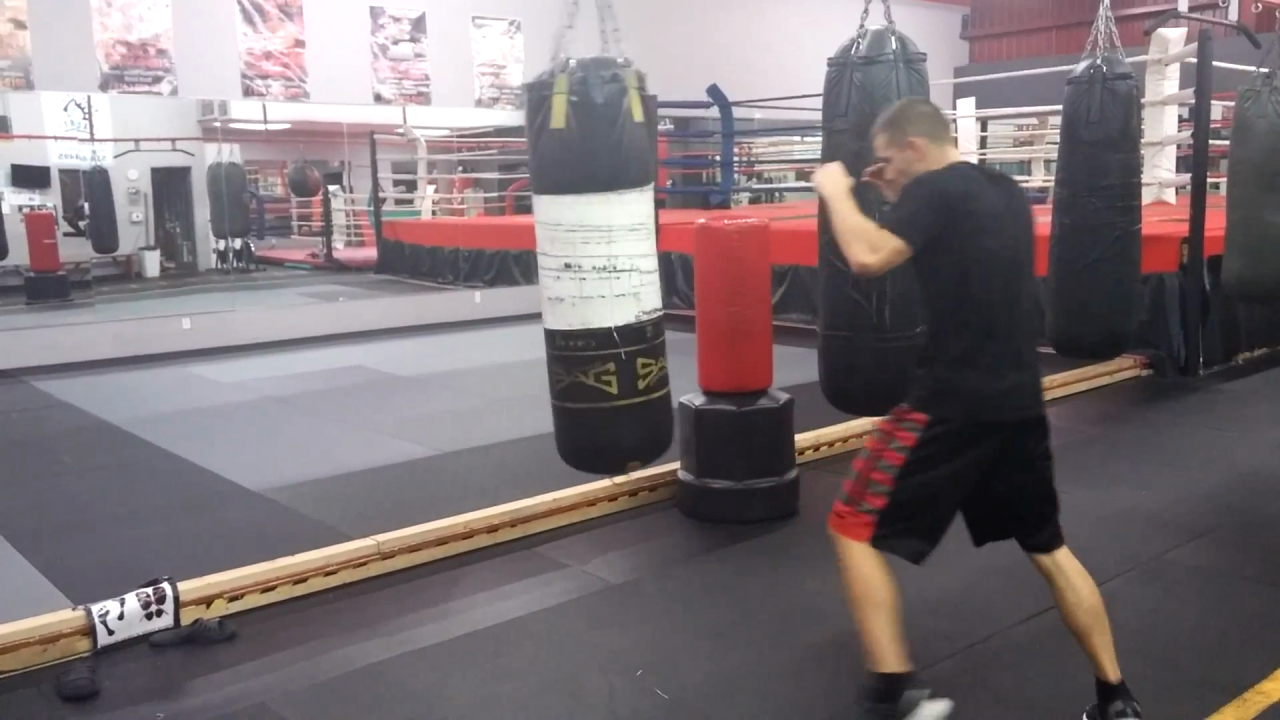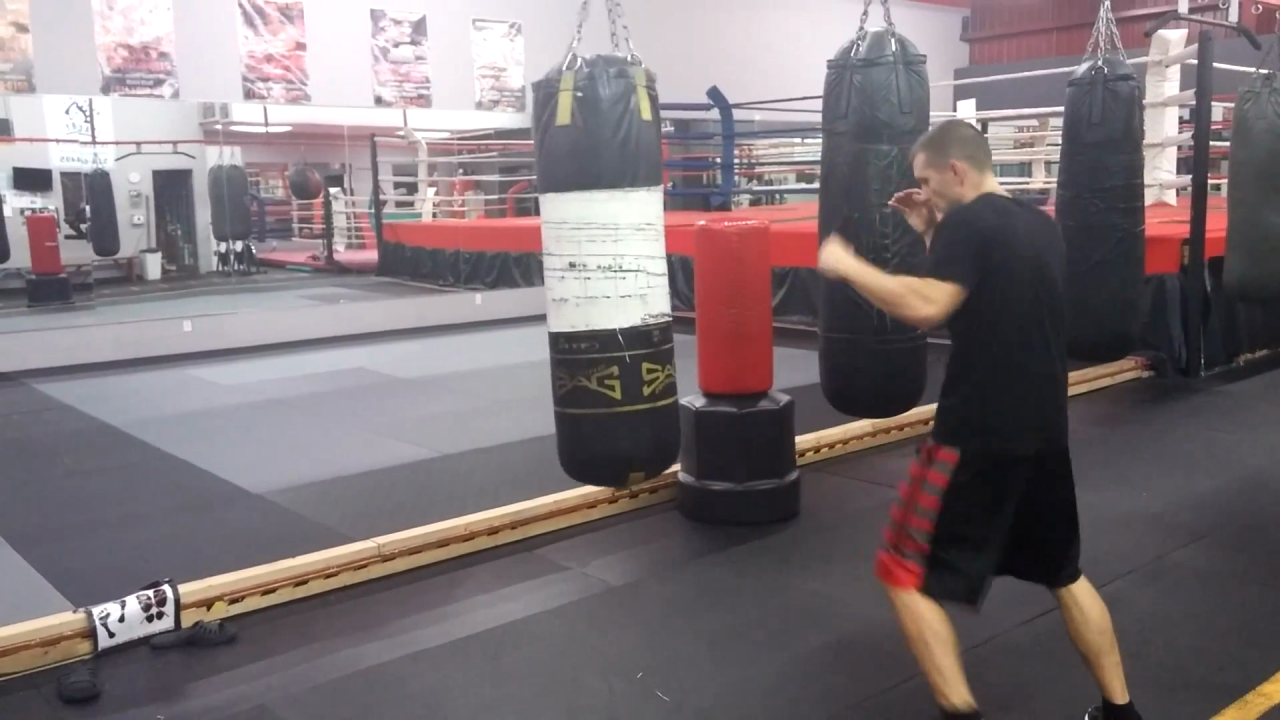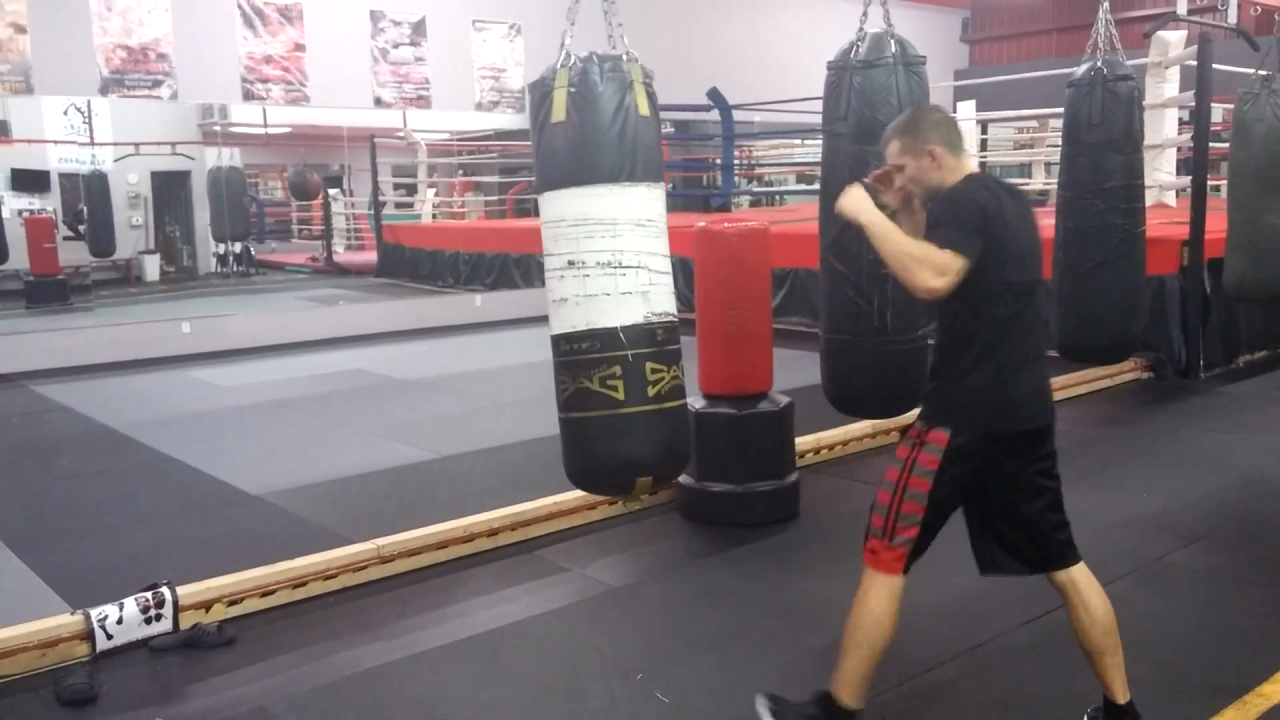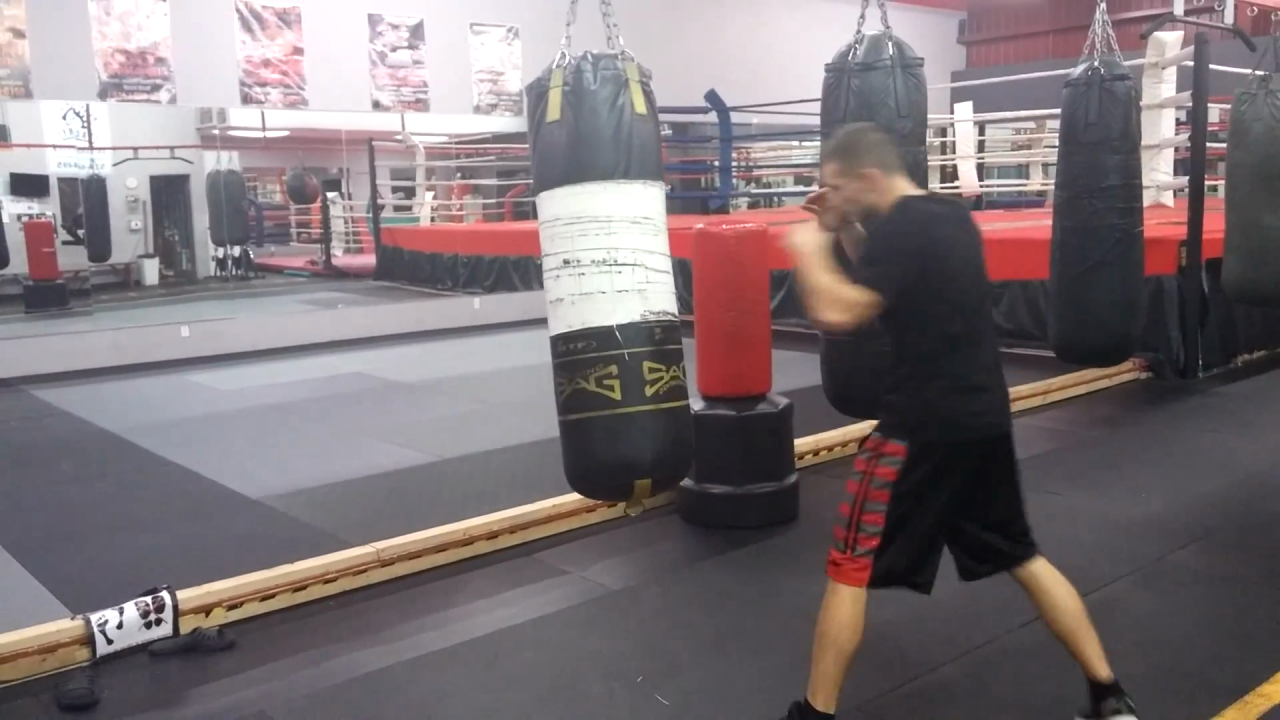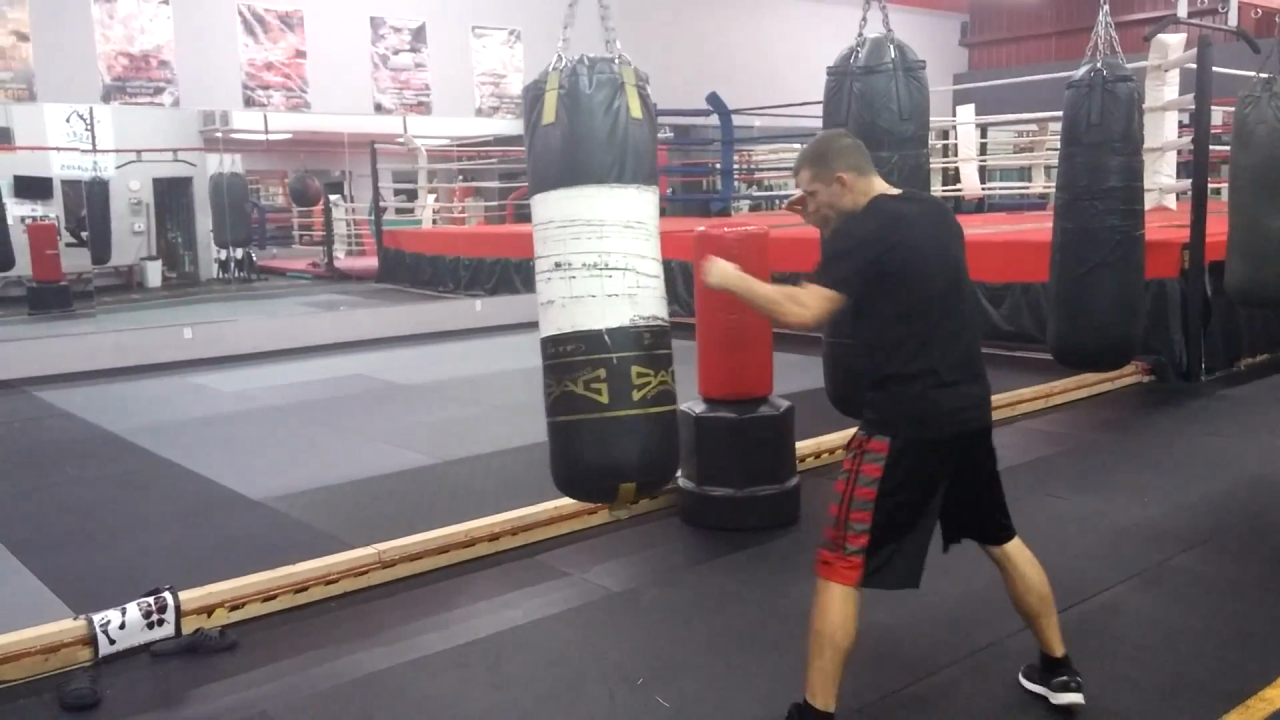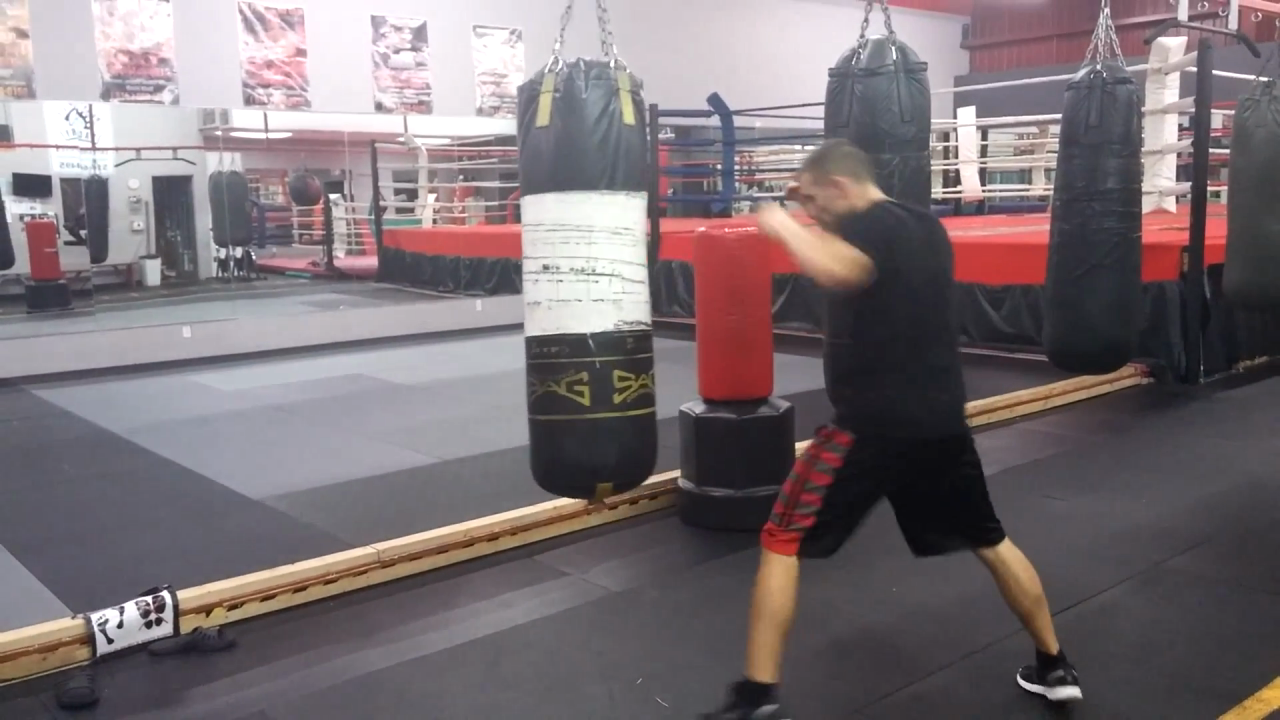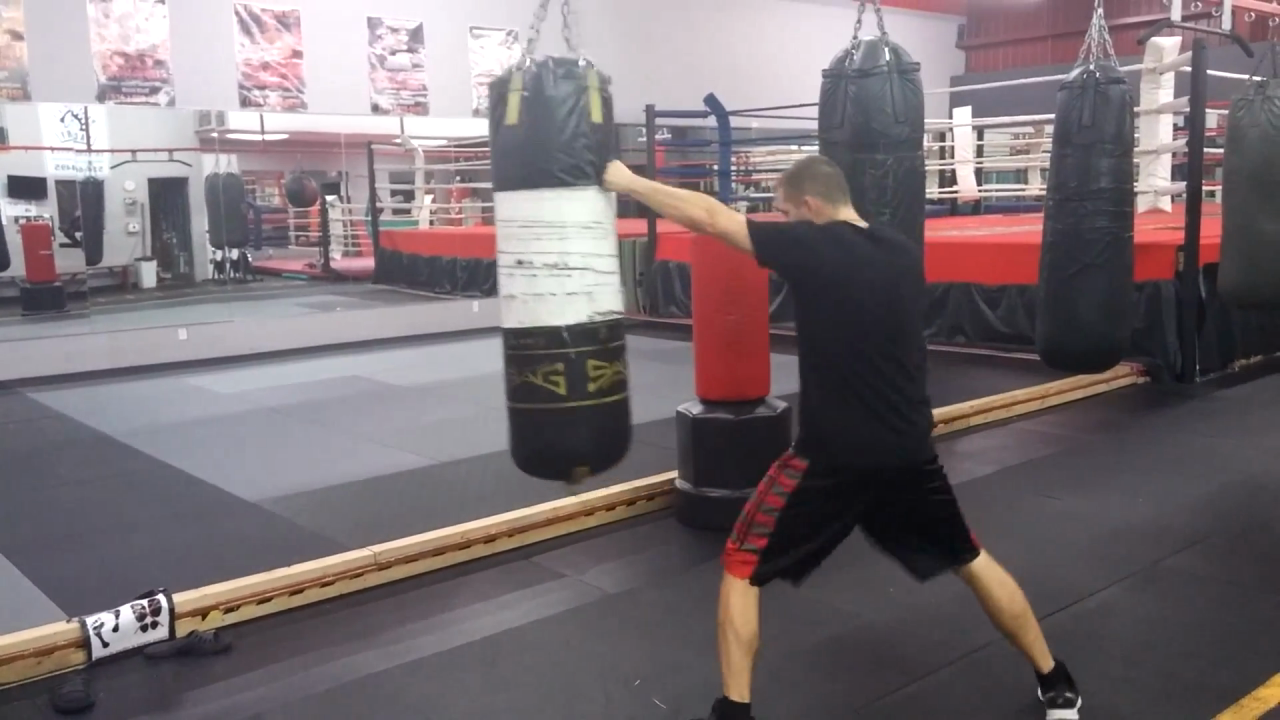
dt=0.2s
person 1, frame 1
left shoulder: (935, 190)
right shoulder: (1006, 194)
left elbow: (869, 255)
left wrist: (836, 190)
right wrist: (902, 199)
left hip: (950, 402)
right hip: (1019, 403)
left knee: (854, 527)
right knee: (1047, 549)
person 1, frame 2
left shoulder: (971, 224)
right shoulder: (1039, 226)
left elbow: (928, 306)
left wrist: (847, 264)
right wrist: (933, 228)
left hip: (977, 437)
right hip: (1044, 433)
left knee: (904, 577)
right knee: (1064, 576)
person 1, frame 3
left shoulder: (965, 202)
right shoulder: (1010, 203)
left elbow: (934, 279)
left wrist: (869, 215)
right wrist: (906, 209)
left hip: (964, 417)
right hip: (1025, 414)
left knee: (885, 560)
right knee: (1062, 562)
person 1, frame 4
left shoulder: (900, 232)
right shoulder: (949, 216)
left elbow: (837, 312)
left wrist: (809, 250)
right wrist: (844, 226)
left hip: (926, 431)
right hip: (987, 418)
left knee: (850, 570)
right knee: (1019, 560)
person 1, frame 5
left shoulder: (866, 227)
right shoulder: (933, 214)
left elbow: (804, 309)
left wrist: (731, 278)
right wrist: (819, 221)
left hip: (904, 422)
right hip: (967, 412)
left knee: (842, 570)
right knee: (997, 539)
right ankle: (1058, 670)
person 1, frame 6
left shoulder: (871, 226)
right shoulder: (927, 228)
left elbow: (834, 270)
left wrist: (787, 226)
right wrist: (813, 224)
left hip: (874, 426)
right hip: (943, 421)
left knee: (783, 543)
right knee: (988, 542)
right ankle: (1053, 666)
person 1, frame 7
left shoulder: (809, 246)
right shoulder: (903, 256)
left elbow: (709, 218)
left wrist: (625, 181)
left hip: (831, 455)
right hip: (907, 448)
left knee: (742, 567)
right knee: (970, 559)
